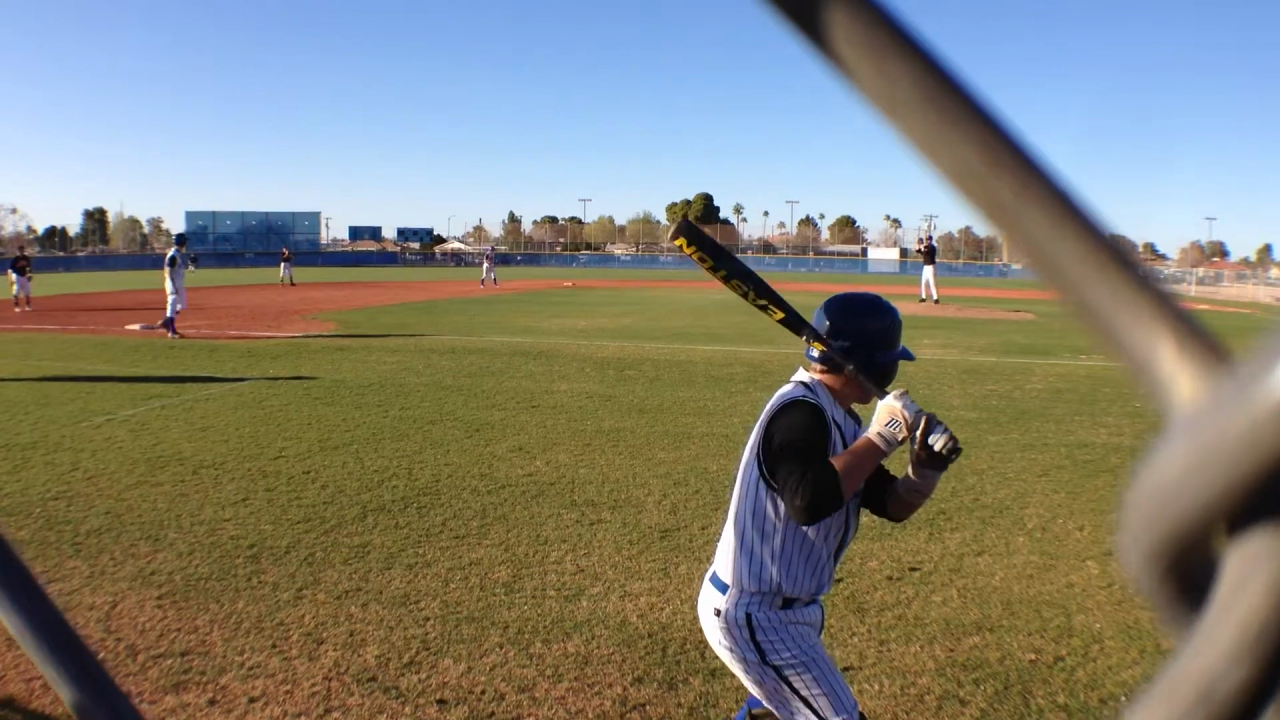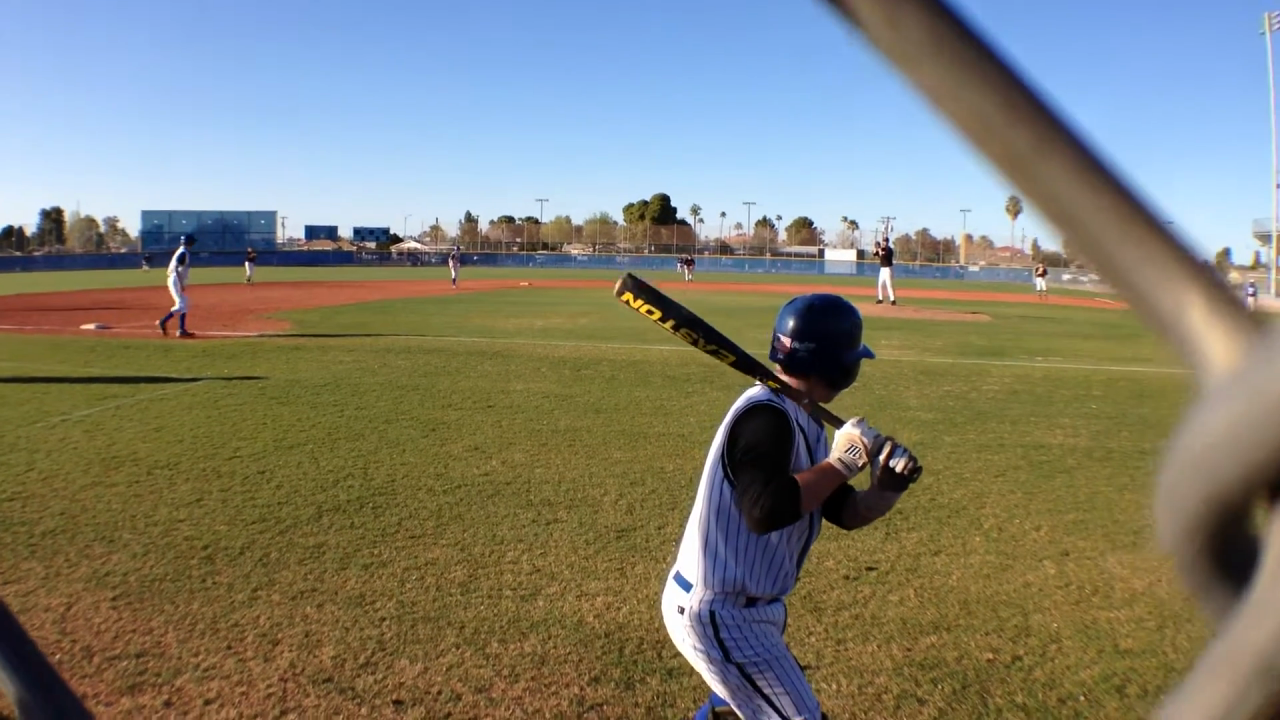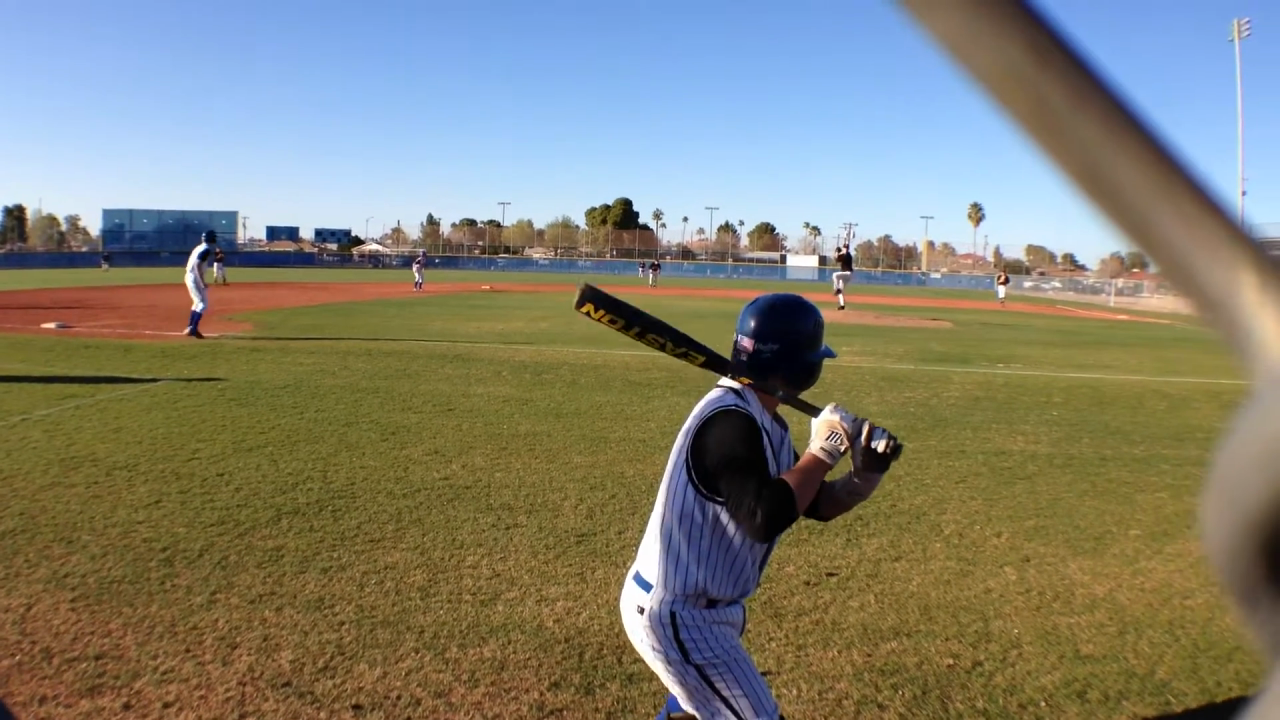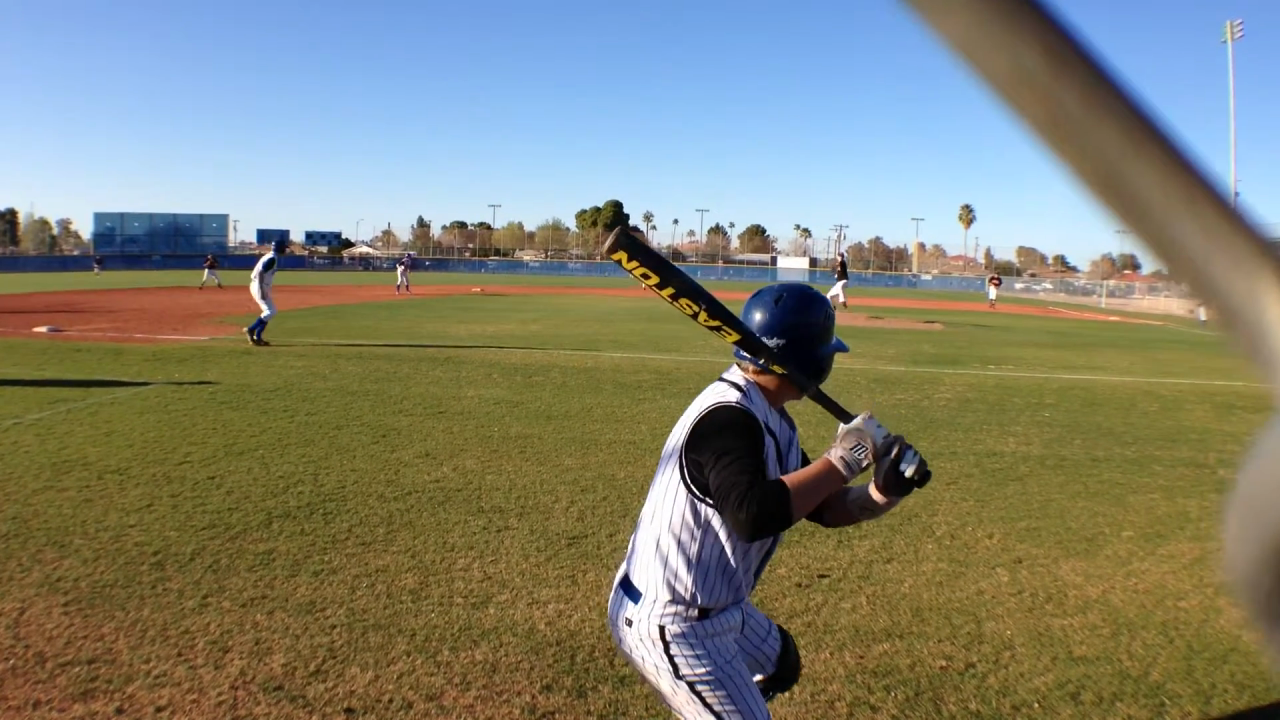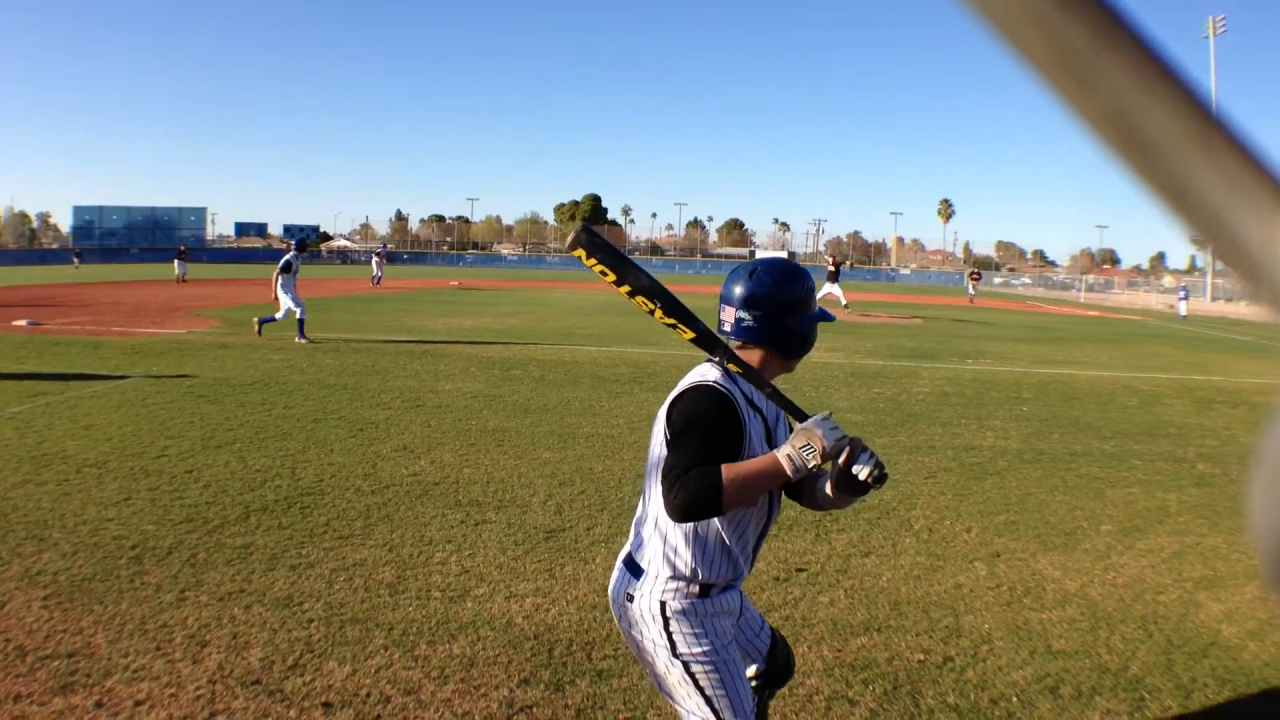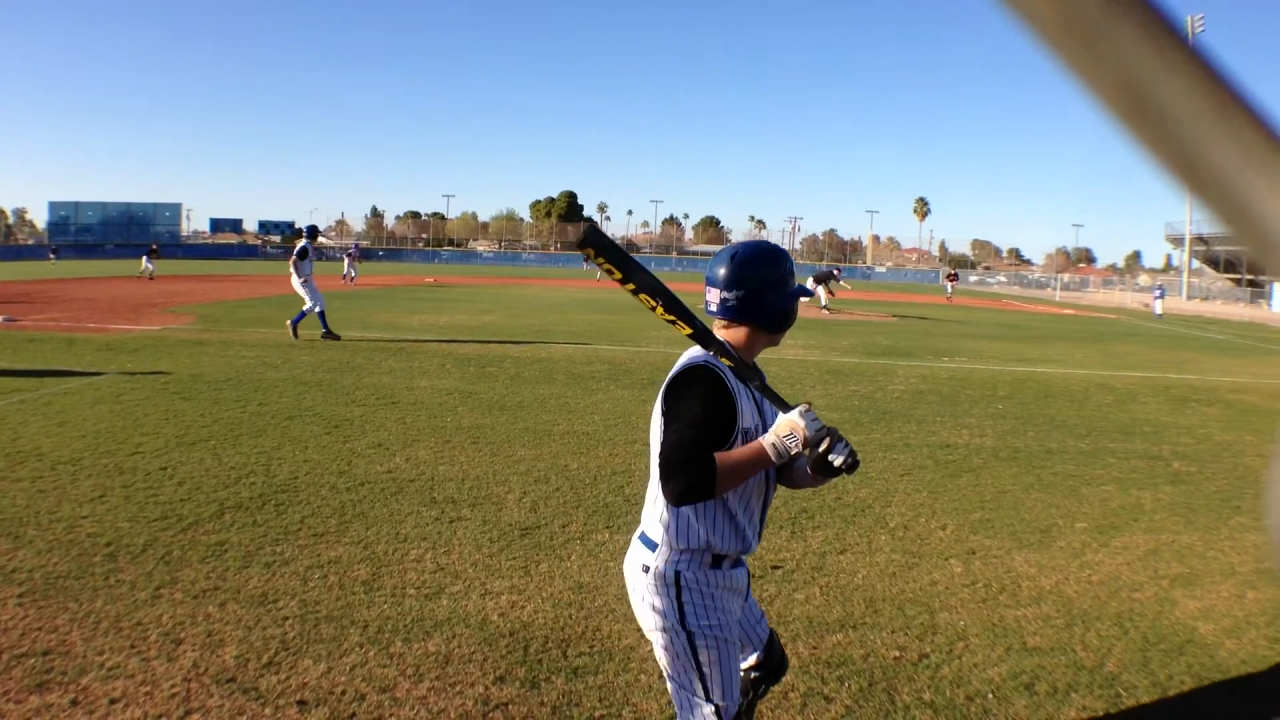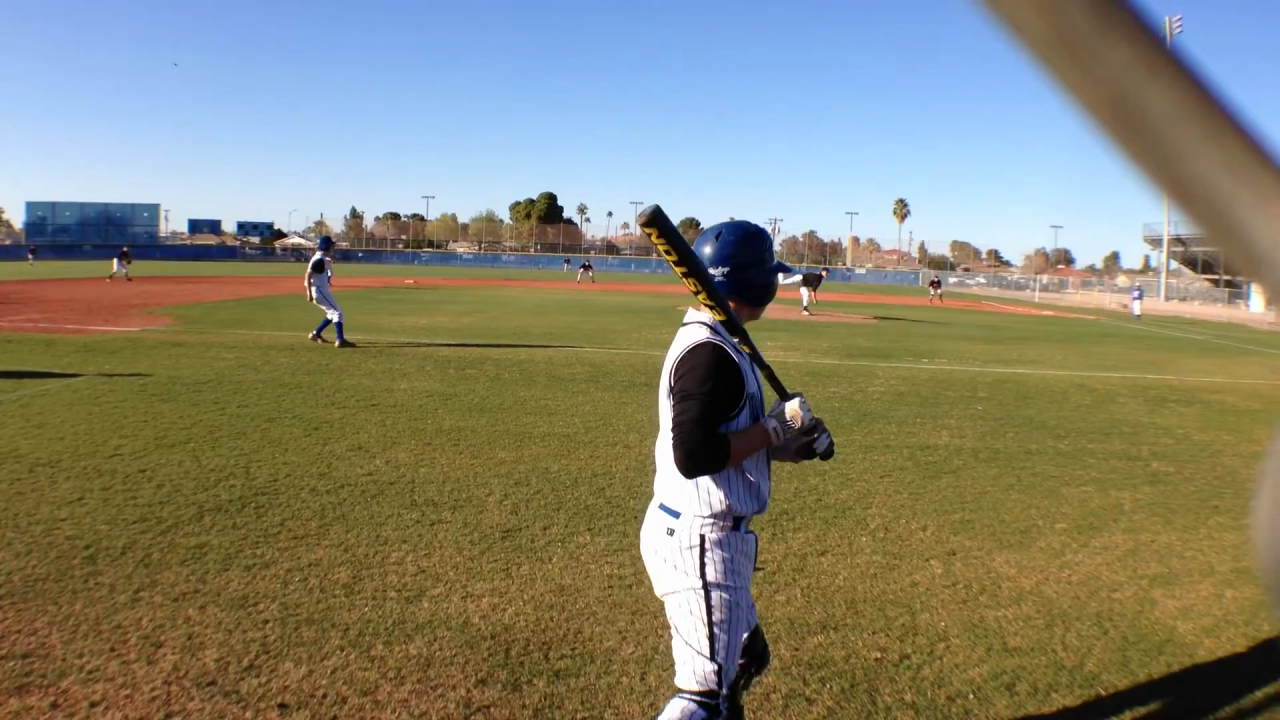
dt=0.7s
person 1, frame 1
left shoulder: (839, 417)
right shoulder: (800, 411)
left elbow: (891, 504)
right elbow: (808, 502)
left wrist: (925, 470)
right wrist: (881, 437)
left hip: (775, 605)
right hip: (757, 615)
person 1, frame 2
left shoulder: (800, 419)
right shoulder: (766, 415)
left elbow: (844, 512)
right elbow: (764, 511)
left wrist: (885, 489)
right wrist: (842, 461)
left hip: (731, 604)
right hip: (721, 613)
person 1, frame 3
left shoulder: (761, 418)
right shoulder: (732, 421)
left elbow: (817, 503)
right elbow: (762, 519)
left wrist: (865, 474)
right wrist: (823, 451)
left hip: (683, 605)
right hip: (678, 616)
person 1, frame 4
left shoulder: (766, 416)
right shoulder: (727, 418)
left elbow: (822, 507)
right elbow: (752, 517)
left wrist: (882, 492)
right wrist: (844, 458)
left hip: (706, 607)
right hip: (670, 624)
left knee: (780, 665)
person 1, frame 5
left shoulder: (760, 395)
right shoulder: (709, 397)
left elbow: (805, 489)
right elbow: (684, 497)
left wrist: (843, 484)
right wrist: (791, 456)
left hip: (712, 592)
right hip: (671, 603)
left knee: (771, 668)
person 1, frame 6
left shoulder: (741, 374)
right shoulder: (704, 376)
left elbow: (777, 469)
right elbow: (681, 484)
left wrist: (820, 463)
right wrist: (777, 442)
left hip: (715, 572)
right hip: (685, 577)
left knee: (763, 666)
person 1, frame 7
left shoulder: (707, 341)
right shoulder: (709, 352)
right elbow: (694, 456)
left wrist: (794, 445)
right wrist: (776, 426)
left hip: (695, 534)
right hip: (701, 541)
left knee: (745, 658)
